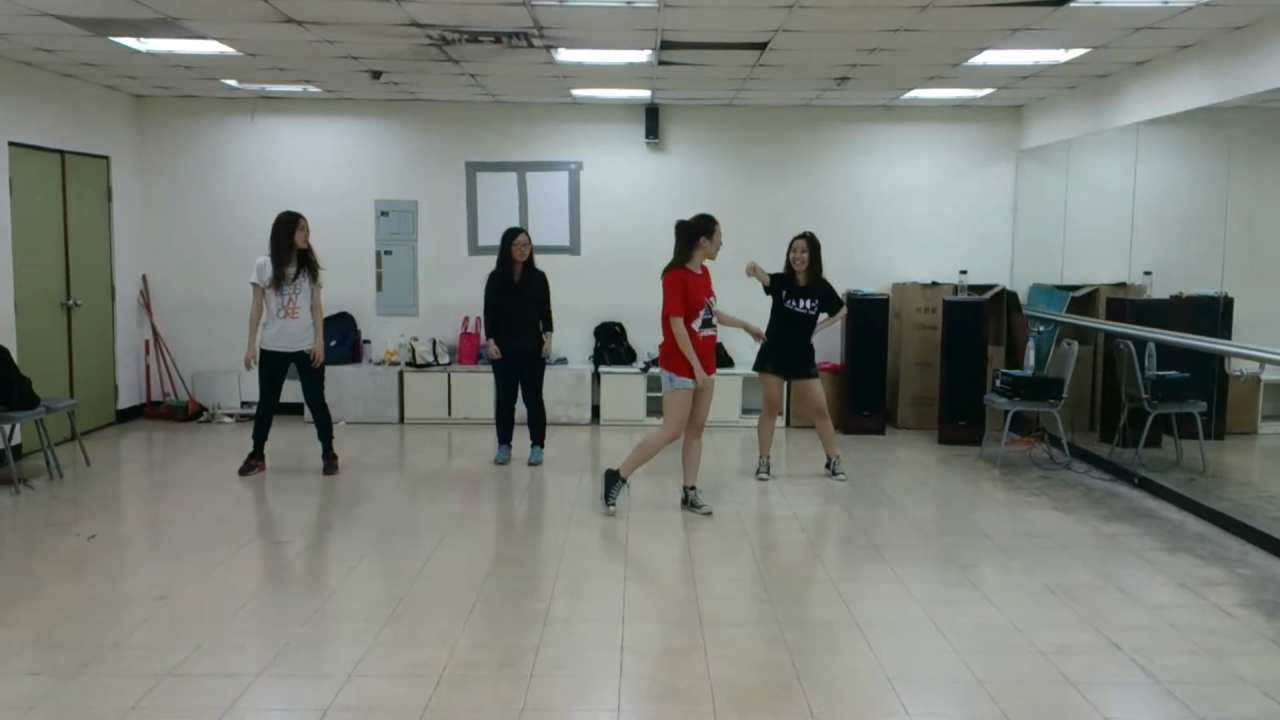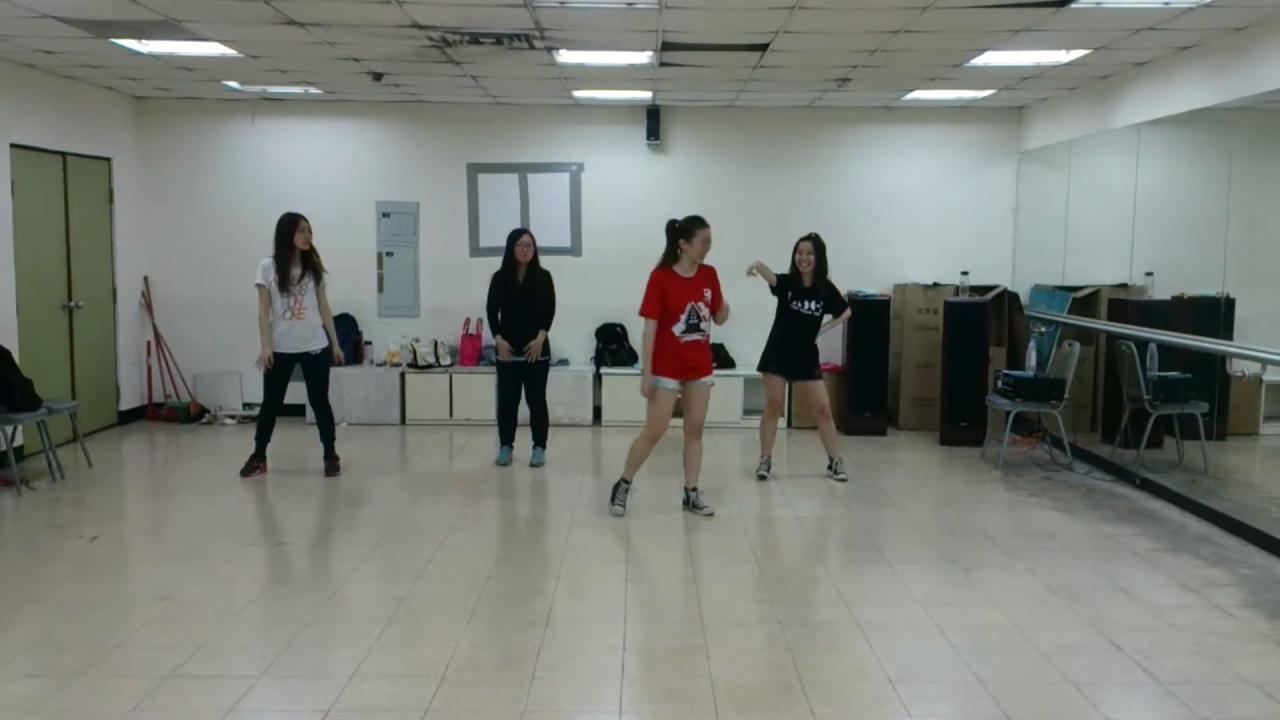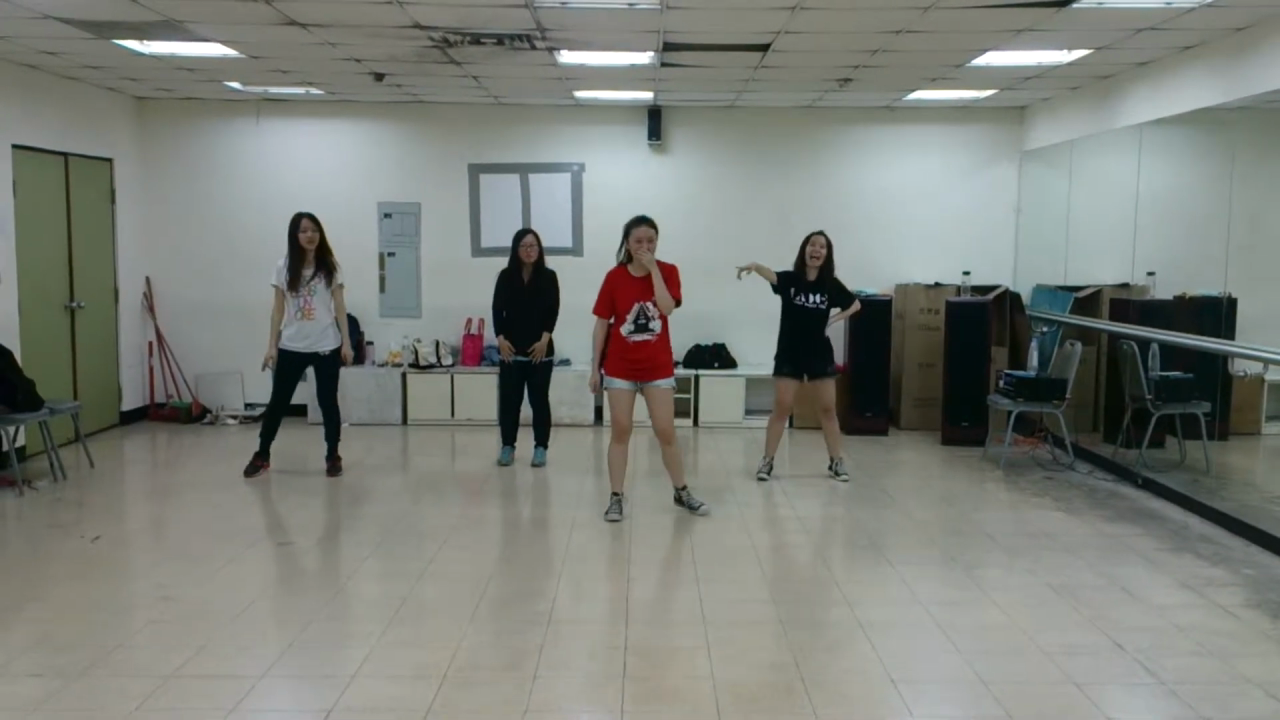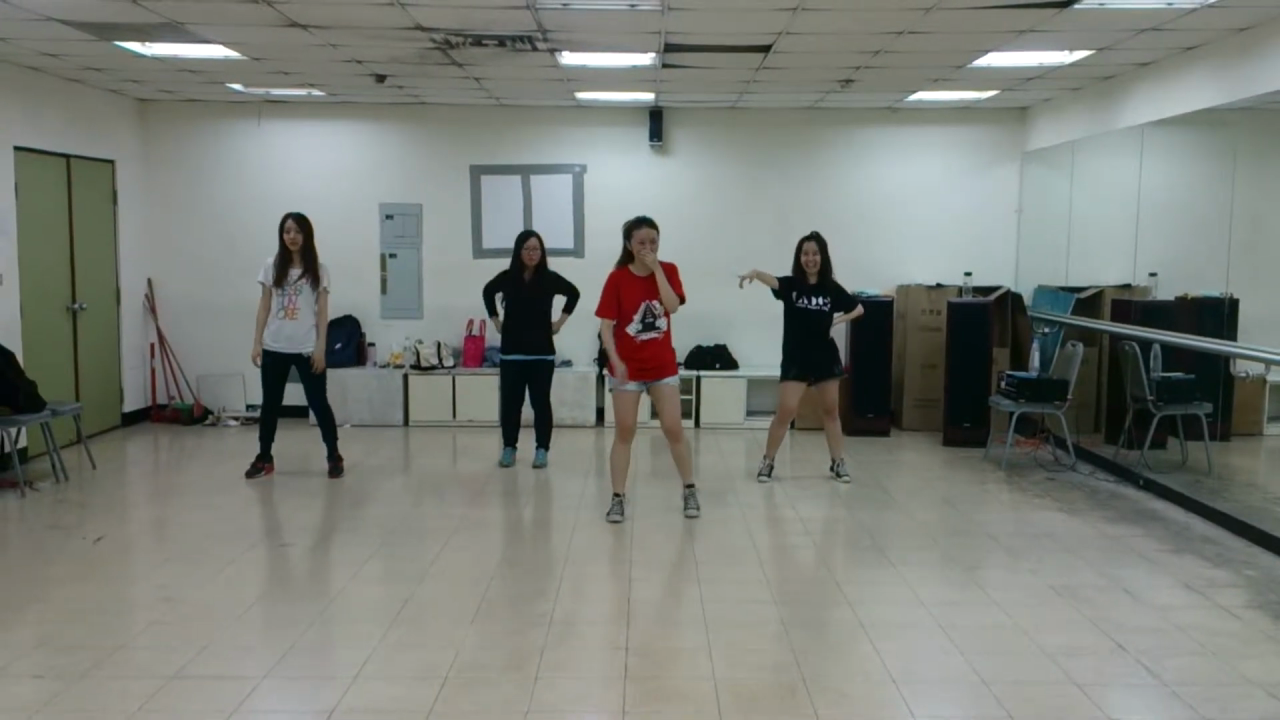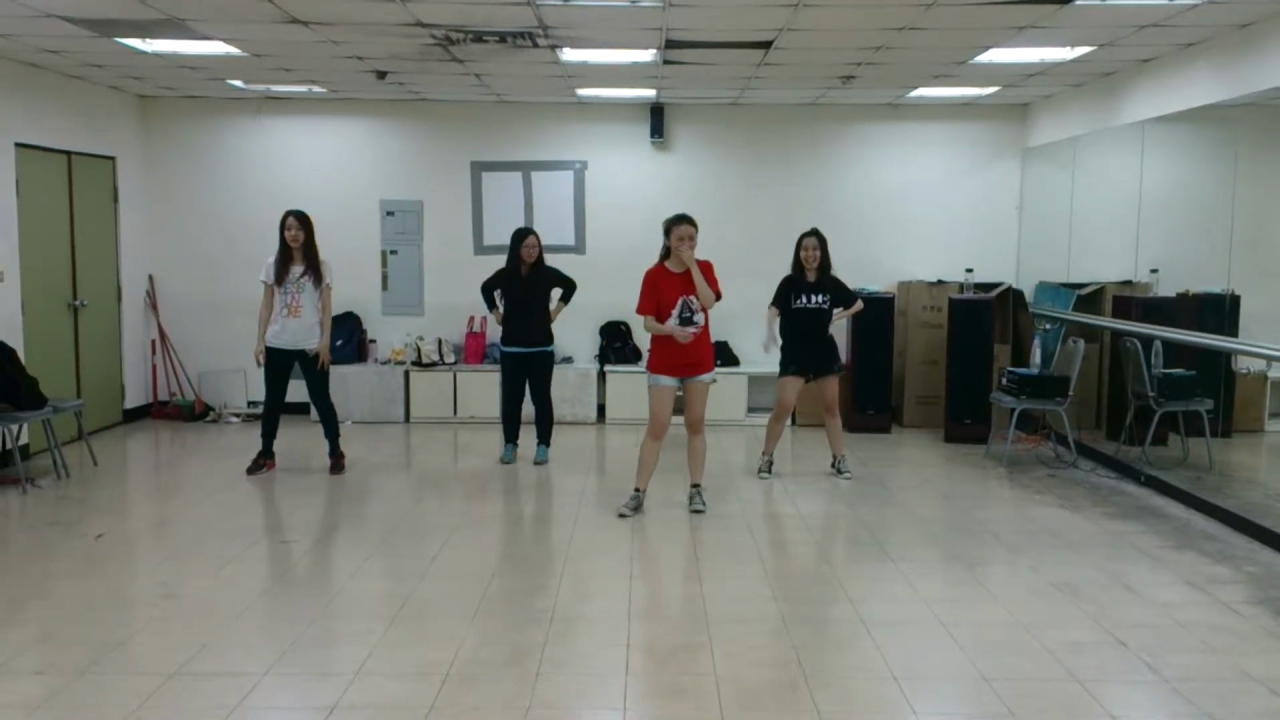
dt=0.5s
person 1, frame 1
left shoulder: (704, 273)
right shoulder: (676, 276)
right elbow: (677, 325)
left wrist: (745, 325)
right wrist: (695, 367)
left hip: (704, 364)
right hip: (679, 365)
left knee: (695, 429)
right knee: (672, 430)
left ankle: (689, 492)
right ankle: (617, 476)
person 1, frame 2
left shoulder: (709, 275)
right shoulder: (660, 277)
left elbow: (718, 318)
right elbow: (650, 326)
left wrist: (723, 311)
right wrist: (646, 371)
left hip: (700, 367)
right hip: (666, 367)
left knee: (695, 431)
right knee: (654, 431)
left ankle: (691, 493)
right ankle: (624, 484)
person 1, frame 3
left shoulder: (668, 272)
right shoulder: (614, 277)
left elbow: (667, 307)
right elbow: (601, 324)
left wrist: (652, 269)
right wrist: (595, 367)
left hip: (658, 367)
right hip: (620, 368)
left knee: (666, 432)
right knee: (620, 432)
left ankle: (682, 491)
right ankle: (616, 497)
person 1, frame 4
left shoulder: (668, 270)
right shoulder: (617, 278)
left elbow: (673, 306)
right elbow: (606, 326)
left wrist: (656, 268)
right wrist: (615, 361)
left hip: (663, 366)
right hip: (629, 366)
left knee: (674, 430)
right knee: (624, 433)
left ankle: (690, 489)
right ankle: (618, 498)
person 1, frame 5
left shoulder: (704, 268)
right shoulder: (654, 275)
left elbow: (709, 301)
right elbow: (647, 323)
left wrist: (692, 264)
right wrist: (672, 330)
left hip: (699, 361)
right hip: (664, 363)
left knee: (695, 425)
right knee: (657, 428)
left ankle: (696, 489)
right ankle: (639, 493)
person 2, frame 1
left shoulder: (310, 266)
right shoulder: (264, 265)
left elbow: (316, 307)
right elbow: (257, 308)
left wrist: (319, 343)
right wrist: (251, 345)
left hip: (306, 346)
right hip: (273, 347)
left knee: (316, 400)
right knee: (267, 402)
left ankle: (329, 455)
right ankle: (257, 456)
person 2, frame 2
left shoulder: (314, 267)
right shoulder: (268, 267)
left elbow: (323, 306)
right elbow: (264, 309)
left wrist: (335, 343)
right wrist: (265, 345)
left hip: (315, 346)
right hip: (280, 348)
left knee: (320, 401)
right knee: (271, 403)
left ankle: (330, 456)
right ankle: (259, 457)
person 2, frame 3
left shoulder: (330, 267)
right shoulder: (284, 267)
left elbow: (339, 307)
right elbow: (278, 309)
left wrist: (346, 342)
right wrist: (272, 345)
left hip: (326, 347)
right hip: (291, 347)
left knee: (328, 402)
right knee: (278, 401)
left ankle: (333, 457)
right ankle: (262, 455)
person 2, frame 4
left shoulder: (318, 270)
right shoulder: (272, 267)
left elbow: (322, 312)
right elbow: (264, 307)
left wrist: (320, 347)
right wrist: (257, 342)
left hip: (307, 348)
right hip: (275, 348)
left knee: (318, 402)
right knee: (270, 402)
left ankle: (334, 458)
right ankle: (264, 459)
person 2, frame 5
left shoulder: (320, 266)
right shoulder: (273, 265)
left elbow: (326, 307)
right elbow: (266, 305)
left wrist: (325, 341)
right wrist: (260, 341)
left hip: (311, 344)
right hip: (278, 345)
left knee: (321, 398)
right knee: (273, 399)
left ankle: (336, 454)
right ankle: (266, 455)
person 3, frame 1
left shoulder: (821, 287)
right shoulder: (781, 281)
left elbow: (841, 310)
right elbow: (764, 278)
left wrist: (819, 327)
right wrist: (752, 267)
left hip: (802, 356)
right hip: (773, 354)
left knee: (820, 409)
right knee: (771, 408)
left ankle: (833, 460)
right ankle: (763, 460)
person 3, frame 2
left shoulder: (826, 289)
right shoulder: (787, 282)
left elbow: (846, 312)
right elbow: (770, 278)
left wrist: (824, 329)
right wrist: (758, 266)
left hip: (806, 357)
right hip: (778, 355)
left knee: (823, 409)
right knee: (773, 407)
left ankle: (835, 461)
right ankle: (765, 460)
person 3, frame 3
left shoulder: (831, 284)
right shoulder: (790, 279)
left elbow: (855, 305)
right elbow: (770, 275)
left wrist: (833, 319)
right wrist: (754, 266)
left hip: (820, 354)
right hip: (789, 354)
left knee: (828, 409)
right knee: (781, 409)
left ankle: (836, 462)
right ankle: (767, 460)
person 3, frame 4
left shoulder: (832, 288)
right shoulder: (792, 284)
left elbow: (858, 309)
right elbow: (773, 282)
left wrist: (837, 321)
right wrist: (755, 274)
left hip: (825, 356)
right hip: (795, 358)
left knee: (831, 411)
right knee: (785, 412)
left ankle: (838, 463)
right ankle: (767, 462)
person 3, frame 5
left shoulder: (832, 284)
right shoulder: (790, 283)
left elbow: (857, 304)
right elbow: (774, 311)
left wrist: (835, 317)
right wrist: (770, 333)
left hip: (825, 353)
right hip: (795, 354)
left knee: (831, 407)
right knee: (783, 408)
left ankle: (839, 459)
right ankle: (766, 458)
person 4, frame 1
left shoulder: (537, 277)
right shoulder: (496, 278)
left elbow: (545, 310)
right elbow: (489, 312)
left wrist: (548, 339)
right wrist: (490, 341)
left hip: (533, 348)
right hip: (503, 349)
left knee: (533, 398)
right knee: (505, 398)
left ankle: (537, 446)
right ankle: (504, 446)
person 4, frame 2
left shoulder: (542, 277)
right shoulder: (500, 278)
left elbow: (549, 310)
right elbow: (492, 310)
left wrist: (541, 337)
right wrist: (498, 339)
left hip: (536, 349)
right hip: (508, 349)
left knee: (536, 399)
right knee: (507, 399)
left ankle: (539, 447)
right ankle: (505, 447)
person 4, frame 3
left shoulder: (548, 277)
right shoulder: (506, 276)
left elbow: (553, 311)
right elbow: (497, 309)
left wrist: (545, 340)
right wrist: (500, 339)
left hip: (540, 349)
right hip: (511, 349)
left knee: (539, 400)
right knee: (509, 399)
left ankle: (541, 448)
right ankle: (507, 447)
person 4, frame 4
left shoulder: (549, 278)
right shoulder: (507, 277)
left elbow: (573, 294)
right elbow: (488, 292)
left wrist: (561, 320)
right wrist: (494, 319)
left hip: (541, 350)
right hip: (511, 350)
left knee: (541, 401)
right knee: (510, 401)
left ankle: (542, 449)
right ankle: (509, 448)
person 4, frame 5
left shoulder: (547, 273)
right shoulder: (505, 275)
left elbow: (570, 285)
right elbow: (486, 288)
left wrist: (557, 310)
right wrist: (495, 313)
left hip: (541, 346)
right hip: (511, 347)
left knee: (541, 396)
right knee: (511, 396)
left ankle: (543, 445)
right ankle: (510, 444)
